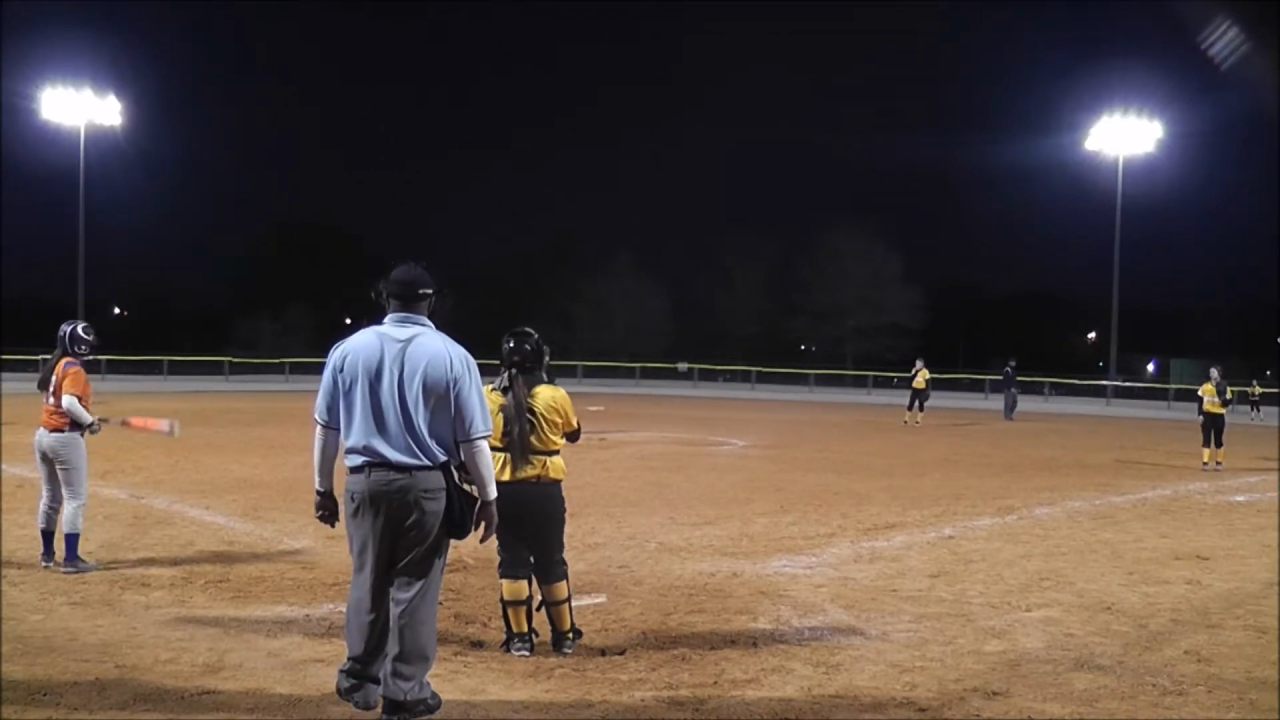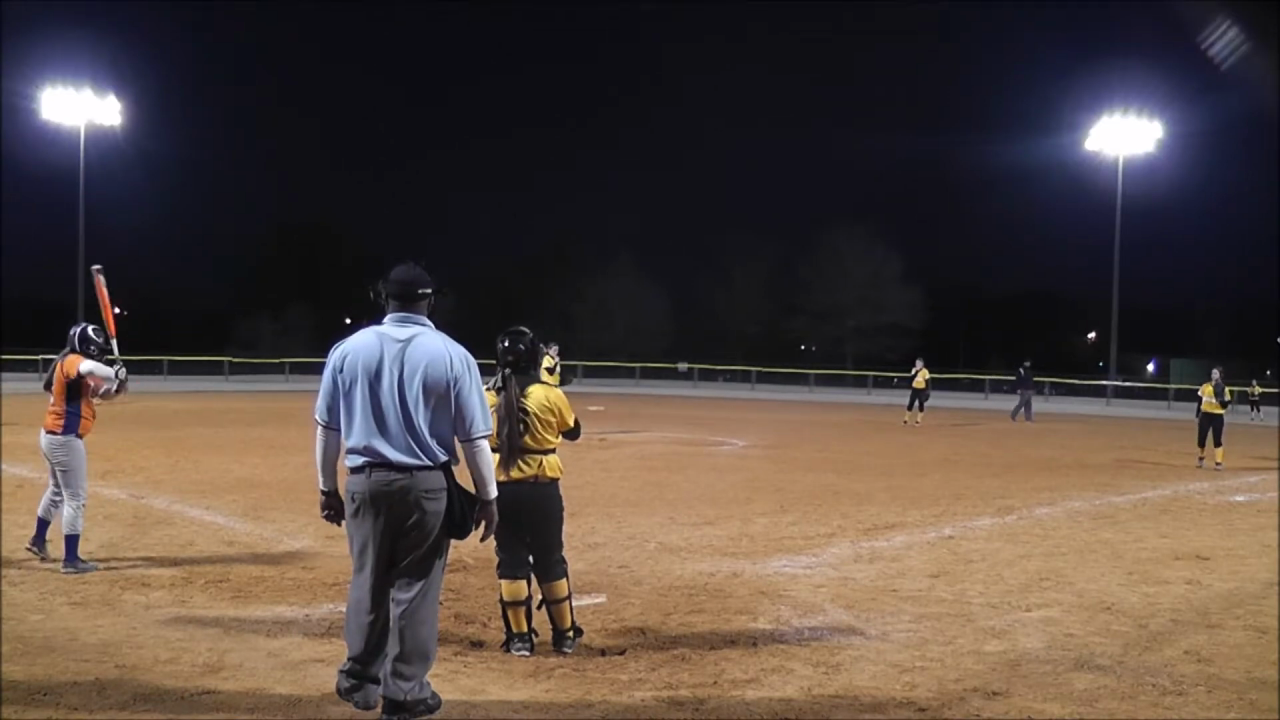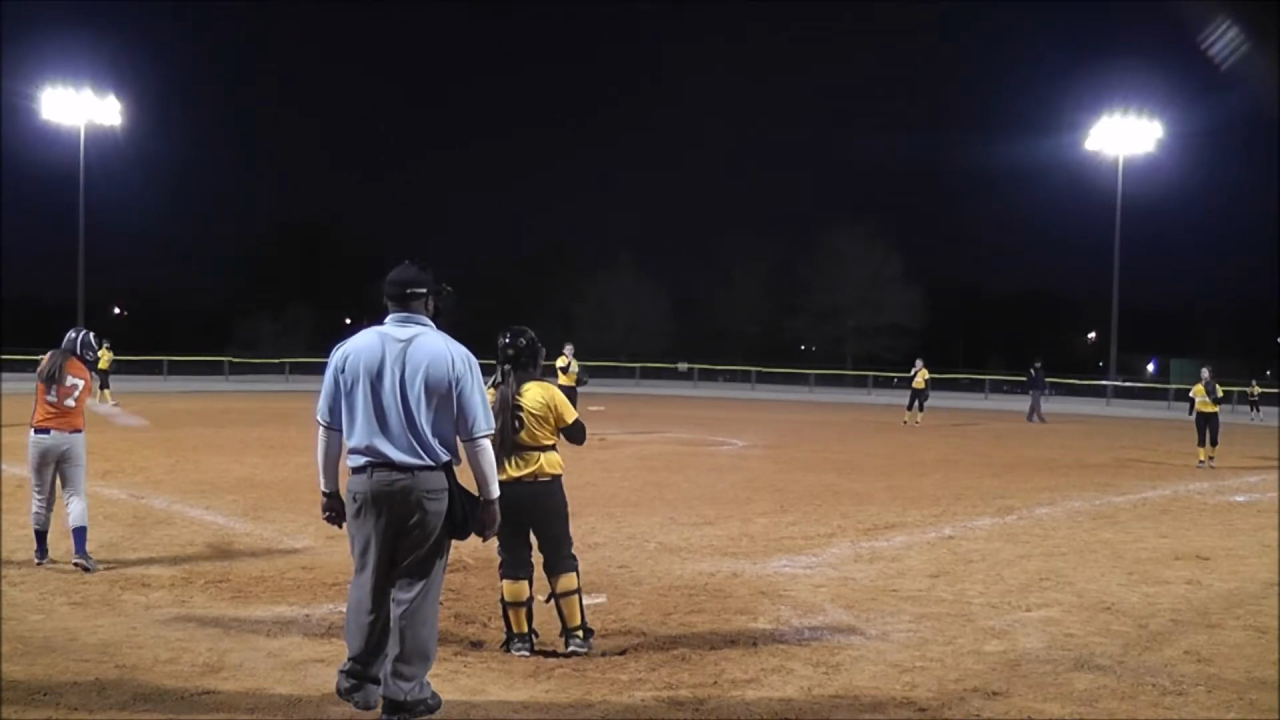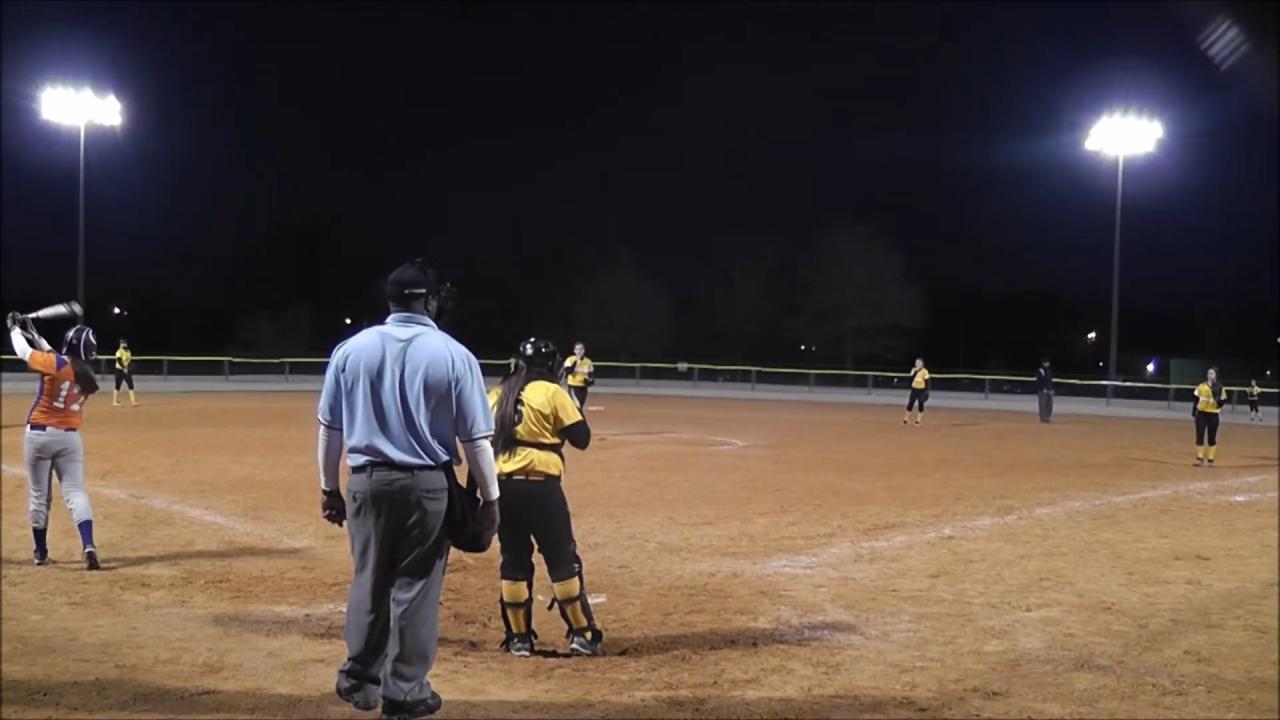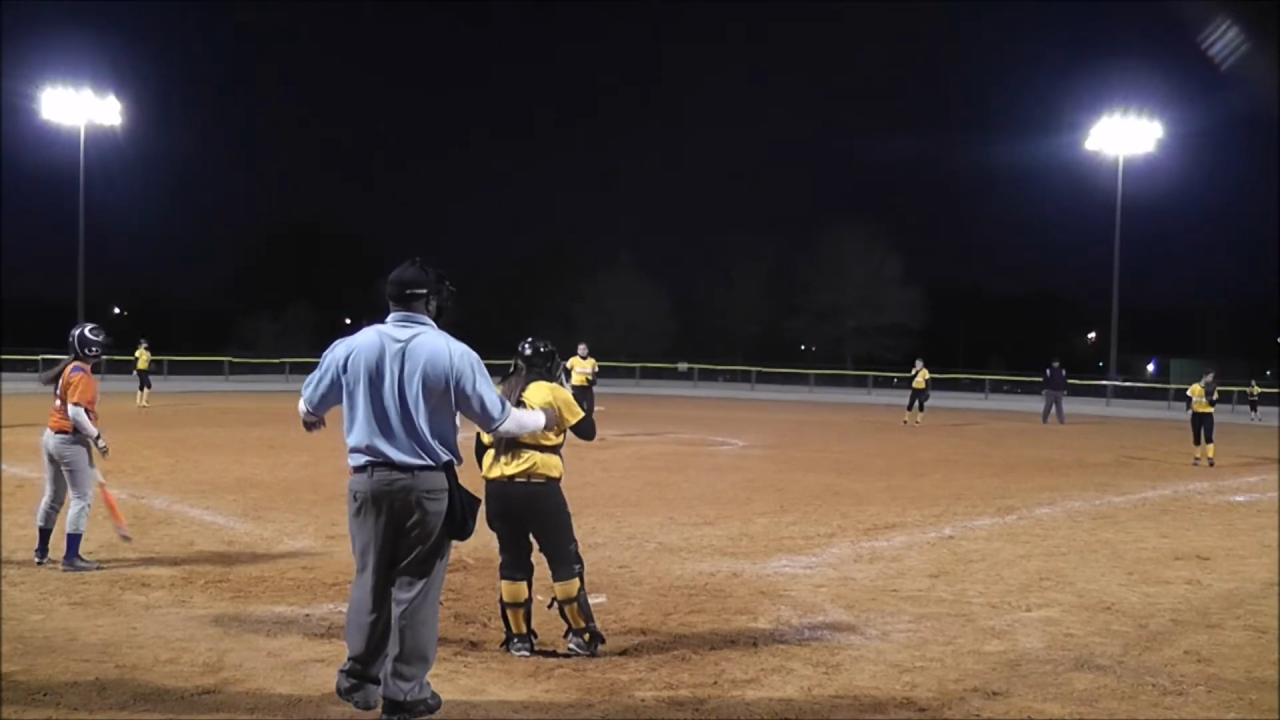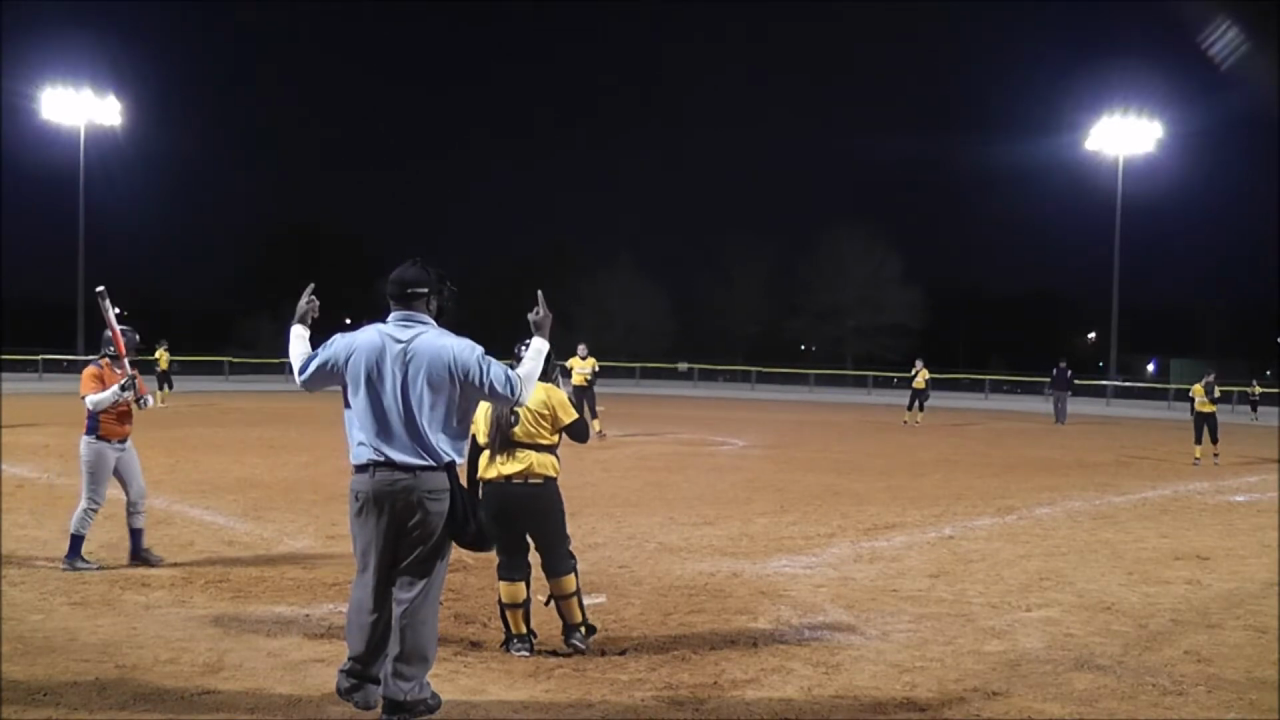
dt=0.5s
person 1, frame 1
left shoulder: (349, 349)
right shoulder: (452, 355)
left elbow: (327, 428)
right elbow: (474, 439)
left wrist: (323, 488)
right wrist: (488, 497)
left hip: (366, 482)
right hip: (426, 485)
left knee: (368, 583)
right knee: (415, 587)
left ankle: (360, 681)
person 1, frame 2
left shoulder: (348, 349)
right shoulder: (451, 354)
left elbow: (327, 428)
right elbow: (474, 438)
left wrist: (328, 488)
right wrist: (488, 497)
left hip: (366, 482)
right hip: (426, 485)
left knee: (368, 583)
right knee: (415, 587)
left ankle: (360, 681)
person 1, frame 3
left shoulder: (350, 350)
right shoulder: (453, 354)
left elbow: (329, 429)
right elbow: (476, 438)
left wrist: (329, 490)
right wrist: (489, 497)
left hip: (368, 482)
right hip: (428, 485)
left knee: (368, 583)
right knee: (415, 587)
left ankle: (360, 681)
person 1, frame 4
left shoulder: (352, 349)
right shoulder: (454, 355)
left elbow: (329, 428)
right elbow: (476, 439)
left wrist: (329, 487)
right wrist: (490, 497)
left hip: (367, 482)
right hip: (428, 485)
left knee: (369, 582)
right knee: (416, 587)
left ankle: (360, 682)
person 1, frame 5
left shoulder: (351, 348)
right shoulder: (454, 353)
left elbow: (308, 407)
right elbow: (498, 420)
left wrist: (309, 417)
right wrist: (540, 419)
left hip: (369, 481)
right hip: (428, 484)
left knee: (370, 582)
right knee: (416, 586)
left ankle: (361, 681)
person 1, frame 6
left shoulder: (354, 345)
right shoulder: (456, 350)
left elbow: (304, 374)
right elbow: (517, 391)
left wrist: (299, 325)
right wrist: (541, 338)
left hip: (371, 480)
right hip: (430, 483)
left knee: (370, 581)
right knee: (417, 586)
left ankle: (361, 681)
person 2, frame 1
left shoulder: (488, 395)
right shoulder: (555, 396)
right elbow: (574, 435)
left hip: (503, 489)
right hip: (545, 490)
left knee: (512, 562)
right knee: (551, 562)
left ankle: (520, 638)
right ankle: (564, 635)
person 2, frame 2
left shoulder: (487, 396)
right shoulder: (550, 395)
right elbow: (573, 432)
left hip: (501, 489)
right hip: (542, 489)
left knee: (511, 562)
right knee: (551, 561)
left ankle: (519, 638)
right ankle: (565, 634)
person 2, frame 3
left shoulder: (488, 396)
right shoulder: (547, 393)
right elbow: (578, 435)
right wrist: (555, 425)
left hip: (504, 489)
right hip: (544, 487)
left knee: (513, 562)
right knee: (560, 558)
left ankle: (520, 638)
right ankle: (575, 634)
person 2, frame 4
left shoulder: (496, 396)
right shoulder: (551, 392)
right elbow: (581, 438)
right wrist: (572, 408)
left hip: (500, 487)
right hip: (539, 486)
left knee: (514, 561)
right knee: (562, 559)
left ankle: (519, 638)
right ankle: (582, 633)
person 2, frame 5
right shoulder: (553, 393)
left elbow: (480, 449)
right elbow: (587, 431)
right wrist: (568, 395)
left hip: (498, 488)
right hip: (539, 487)
left knee: (513, 562)
right knee: (564, 558)
left ankle: (519, 638)
right ankle: (581, 634)
person 2, frame 6
left shoulder: (487, 399)
right shoulder: (548, 393)
left elbow: (474, 451)
right elbow: (581, 433)
right wrist: (564, 396)
left hip: (494, 489)
right hip: (537, 486)
left knee: (510, 562)
right knee: (558, 557)
left ankle: (518, 638)
right ankle: (577, 630)
person 3, frame 1
left shoulder: (54, 365)
right shoulder: (74, 369)
right elbow: (69, 403)
left wrist: (82, 419)
right wrist: (90, 421)
left hip: (44, 435)
right hip: (66, 438)
left knee: (50, 497)
right knee: (75, 499)
left ankle: (48, 554)
right ankle: (71, 559)
person 3, frame 2
left shoulder: (86, 372)
right shoulder: (70, 362)
left elbow: (104, 393)
right elbow: (89, 367)
left wrist: (119, 384)
right wrist: (114, 373)
left hip: (52, 437)
right hip: (64, 439)
left knee: (57, 490)
right knee: (75, 499)
left ankle: (38, 541)
right ankle: (71, 560)
person 3, frame 3
left shoulder: (50, 360)
right shoulder: (85, 375)
left hip: (41, 437)
right hip: (72, 440)
left knee: (42, 497)
right knee: (76, 497)
left ankle: (41, 552)
right ankle: (80, 552)
person 3, frame 4
left shoulder: (56, 364)
right shoulder: (87, 374)
left elbow: (23, 351)
left wrist: (15, 328)
right wrist: (35, 335)
left hip: (38, 435)
right hip: (69, 438)
left knee: (39, 495)
right knee: (76, 492)
left ankle: (40, 552)
right ankle: (88, 544)
person 3, frame 5
left shoulder: (69, 368)
right shoulder: (81, 375)
right elbow: (75, 413)
left wrist: (92, 437)
right wrist: (97, 438)
left hip: (52, 437)
right hip: (71, 441)
left knee: (53, 496)
right knee: (81, 498)
left ankle: (41, 551)
right ankle: (71, 557)
person 3, frame 6
left shoulder: (128, 372)
right shoulder: (94, 371)
left elbow: (146, 401)
right elbow: (93, 404)
left wrist: (143, 398)
right wrist: (119, 388)
left hip: (124, 444)
right hip: (98, 445)
left knee: (138, 495)
right knee: (92, 501)
left ankle: (138, 552)
right ankle: (72, 557)
